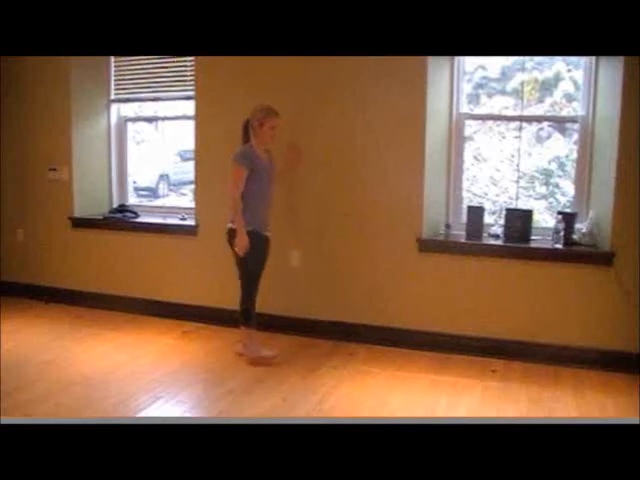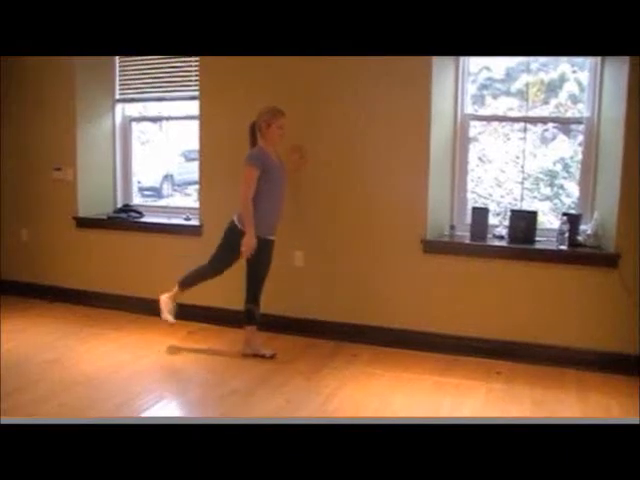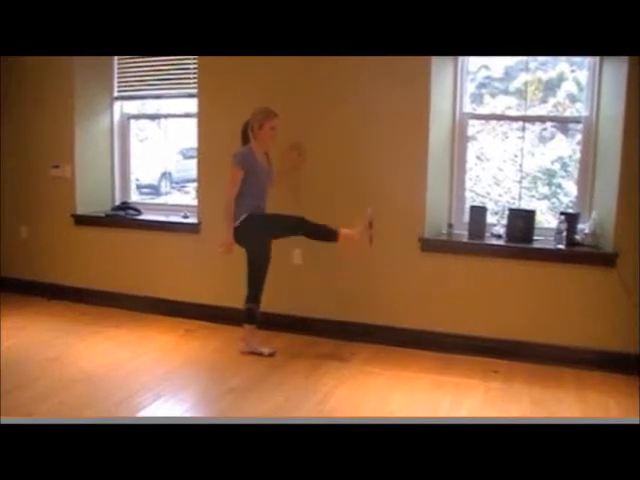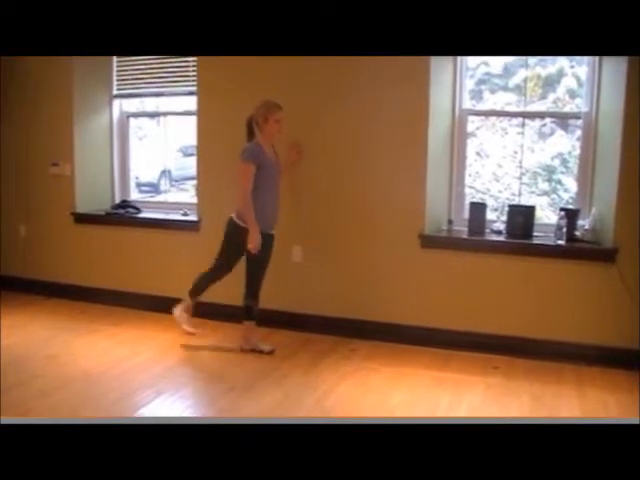
dt=0.5s
person 1, frame 1
left shoulder: (268, 154)
right shoulder: (245, 154)
right elbow: (235, 195)
right wrist: (241, 231)
left hip: (261, 231)
right hip: (245, 230)
left knee: (250, 285)
right knee: (249, 284)
left ankle: (247, 341)
right ankle: (249, 342)
person 1, frame 2
left shoulder: (275, 156)
right shoulder: (257, 156)
right elbow: (246, 196)
left wrist: (292, 166)
right wrist: (250, 234)
left hip: (267, 235)
right hip: (246, 229)
left knee: (255, 288)
right knee: (214, 268)
left ankle: (251, 341)
right ankle: (171, 297)
person 1, frame 3
left shoulder: (265, 156)
right shoulder: (243, 156)
right elbow: (230, 196)
left wrist: (291, 166)
right wrist: (228, 232)
left hip: (257, 224)
right hip: (246, 223)
left knee: (257, 284)
right knee: (299, 225)
left ankle: (249, 340)
right ankle: (352, 235)
person 1, frame 4
left shoulder: (272, 151)
right shoulder: (251, 151)
right elbow: (245, 193)
left wrist: (288, 163)
right wrist: (252, 230)
left hip: (265, 229)
right hip: (243, 225)
left knee: (255, 283)
right knee: (221, 268)
left ankle: (249, 337)
right ankle: (184, 308)
